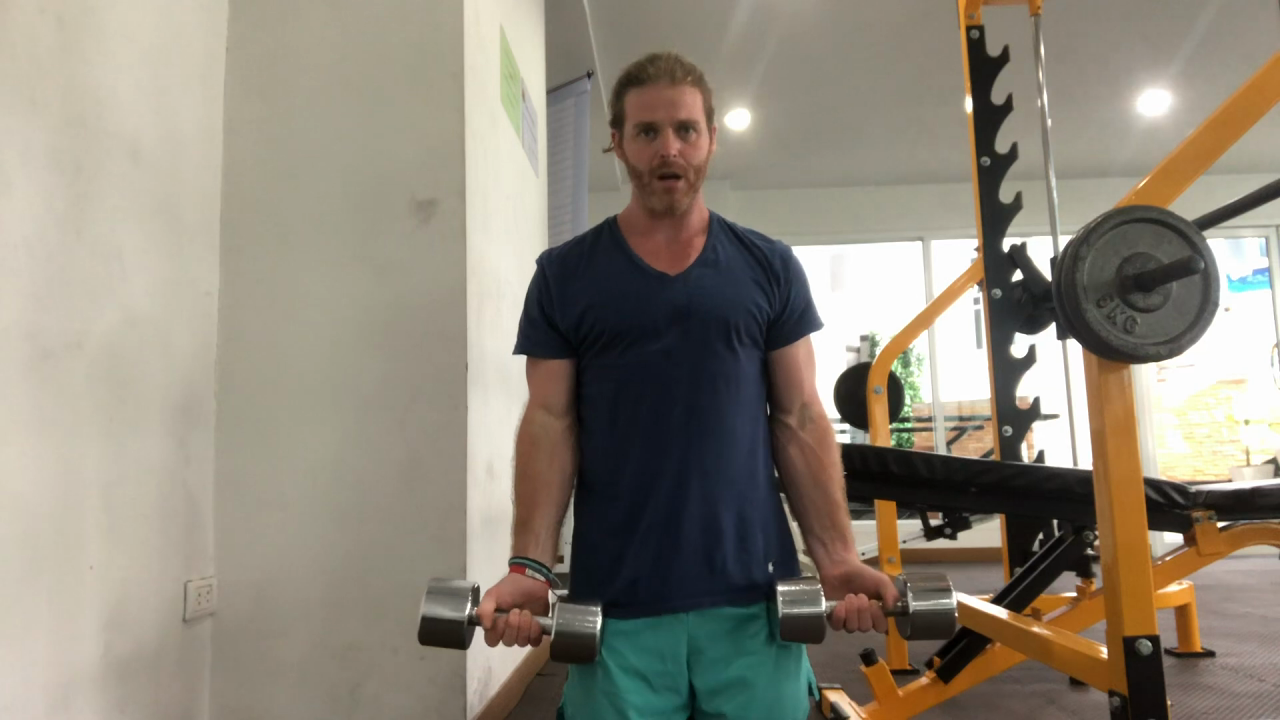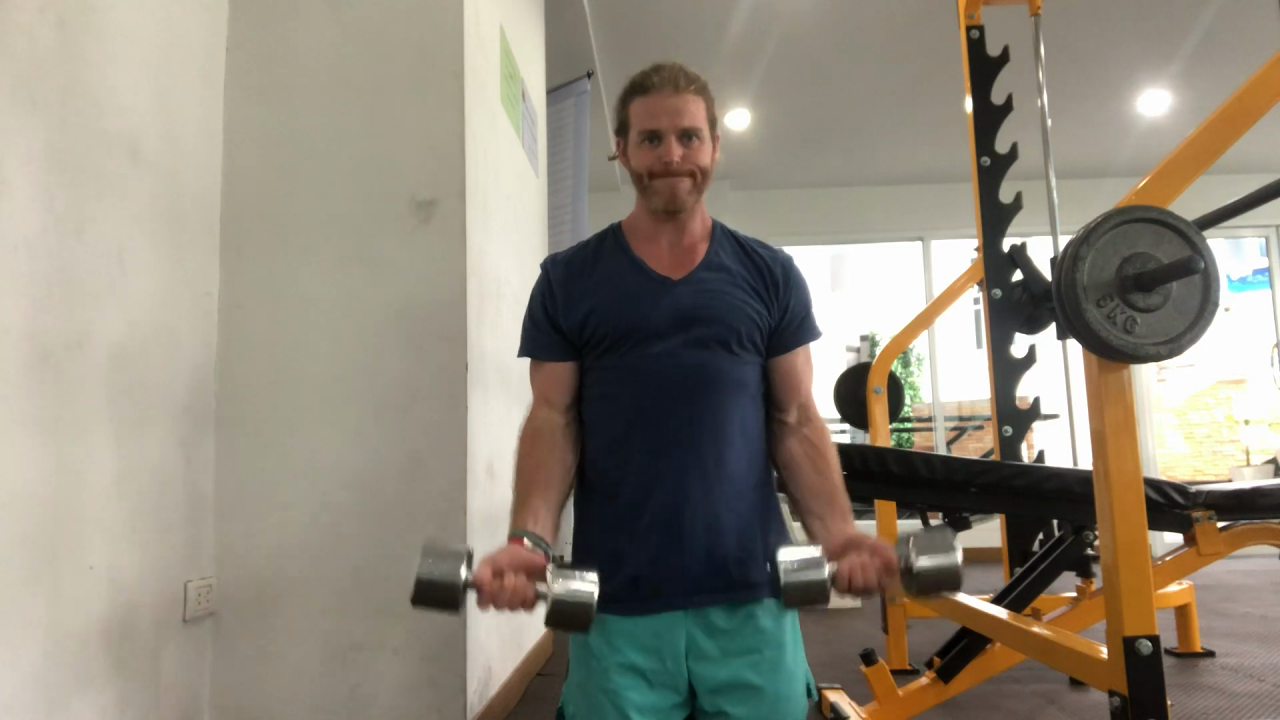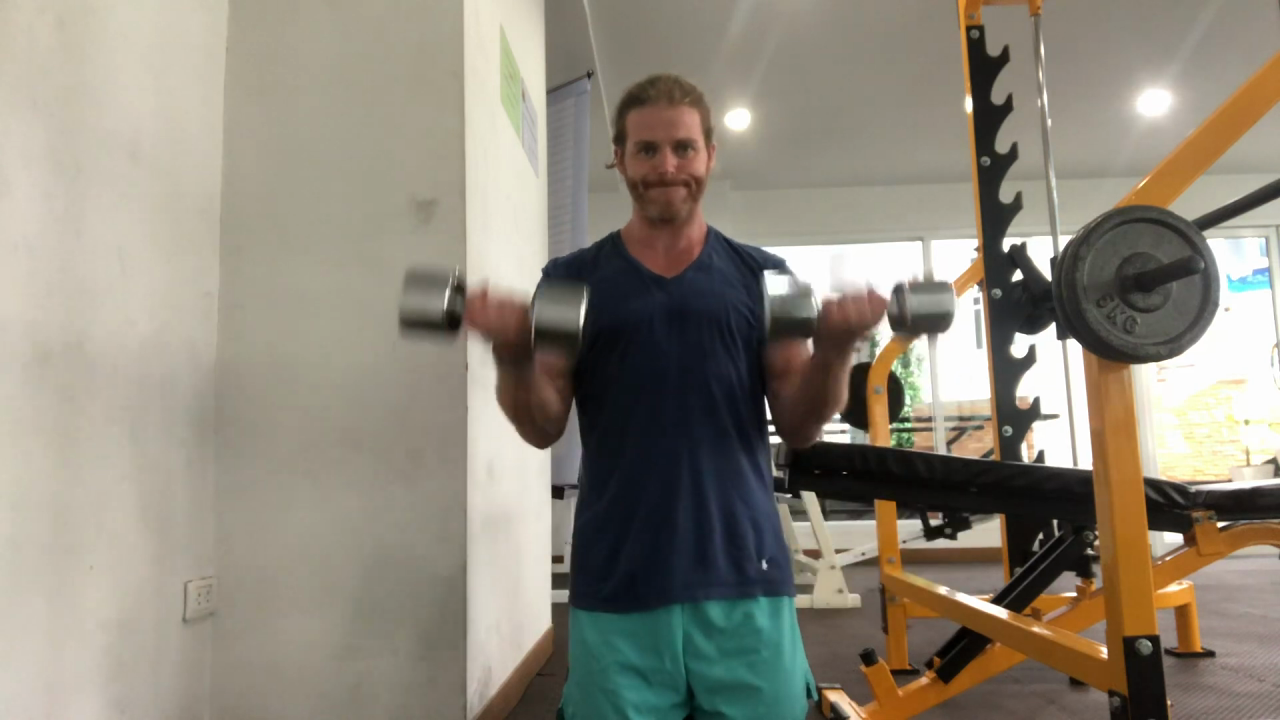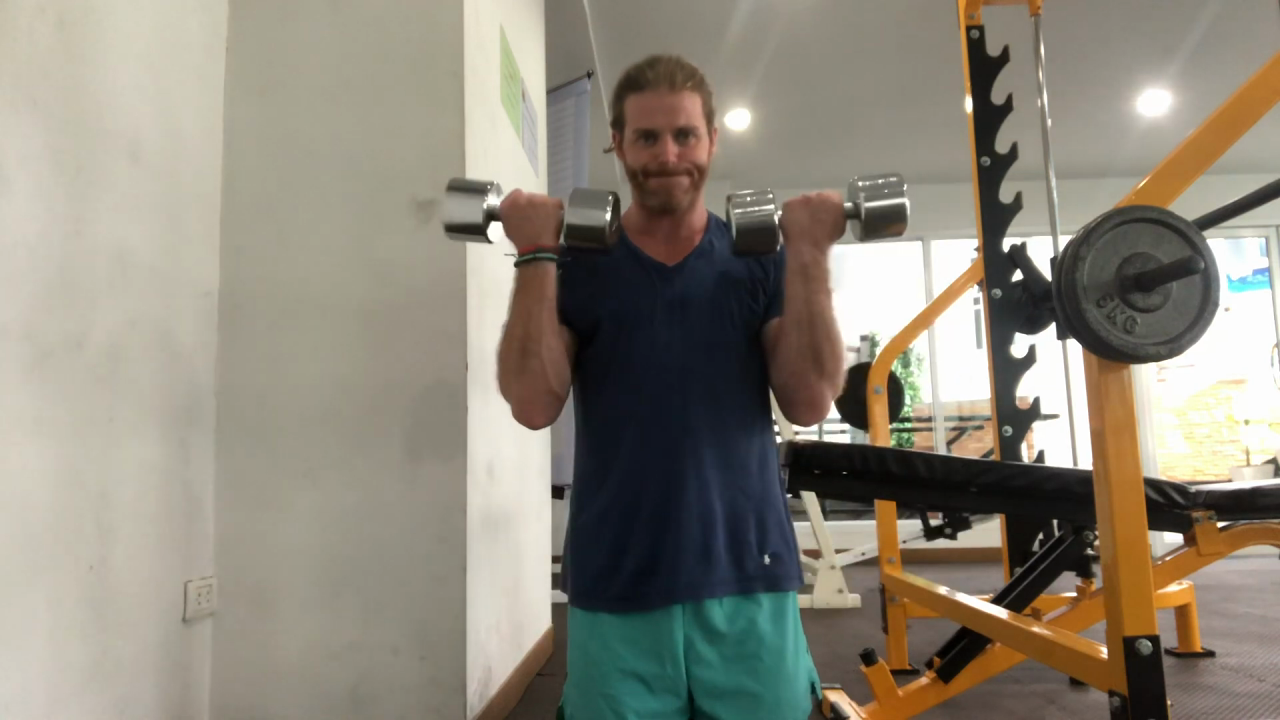
dt=0.4s
person 1, frame 1
left shoulder: (768, 267)
right shoulder: (564, 274)
left elbow: (799, 420)
right elbow: (551, 422)
left wrist: (837, 558)
right wrist: (529, 564)
left hip: (751, 590)
right hip: (617, 598)
person 1, frame 2
left shoulder: (769, 274)
right shoulder: (569, 277)
left elbow: (795, 421)
right elbow: (554, 418)
left wrist: (837, 533)
right wrist: (529, 538)
left hip: (747, 589)
right hip: (616, 594)
person 1, frame 3
left shoulder: (761, 276)
right shoulder: (573, 279)
left elbow: (797, 422)
right elbow: (543, 424)
left wrist: (833, 349)
right wrist: (511, 355)
left hip: (744, 579)
right hip: (616, 587)
person 1, frame 4
left shoulder: (764, 260)
right shoulder: (574, 263)
left elbow: (809, 401)
right elbow: (533, 403)
left wrist: (809, 255)
right wrist: (535, 256)
left hip: (745, 572)
right hip: (617, 580)
